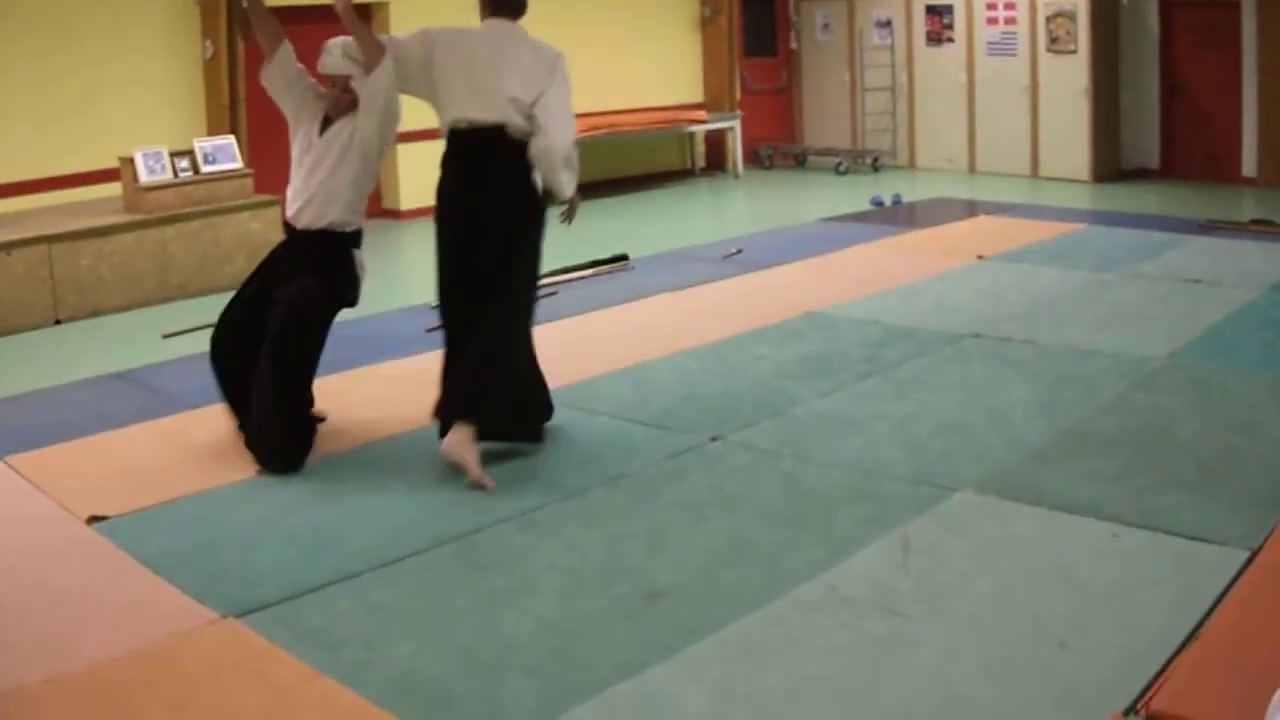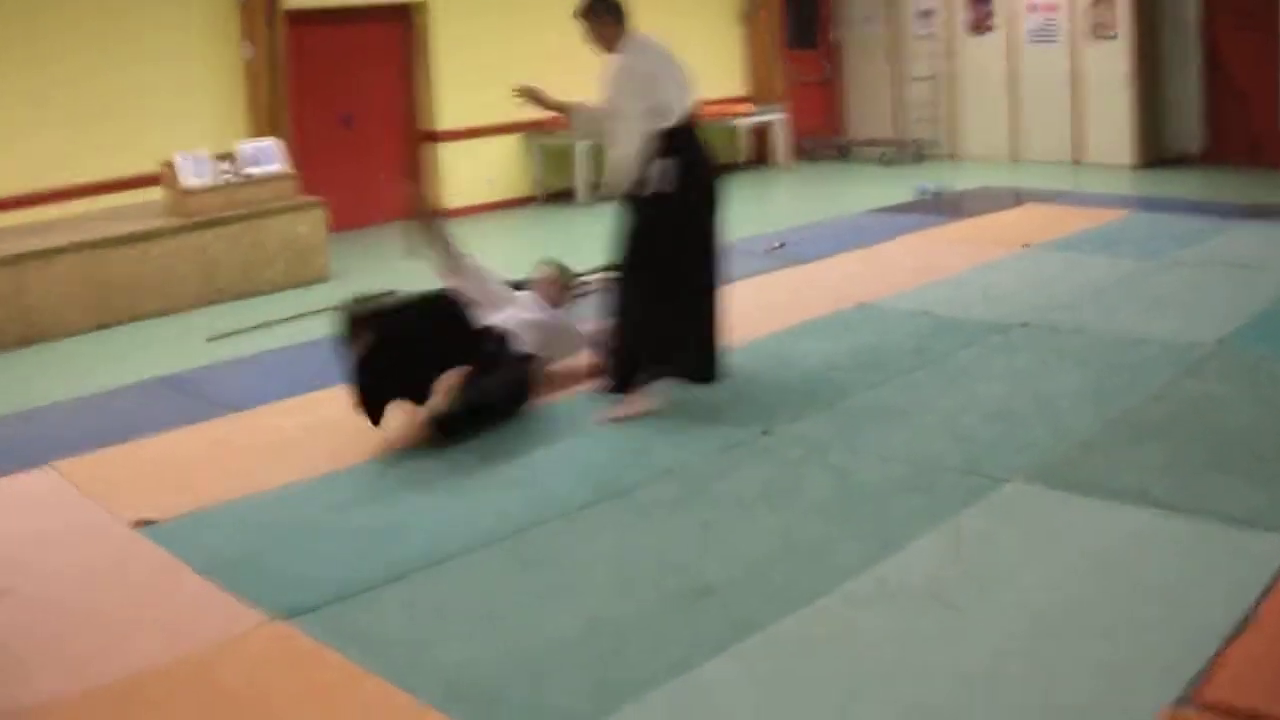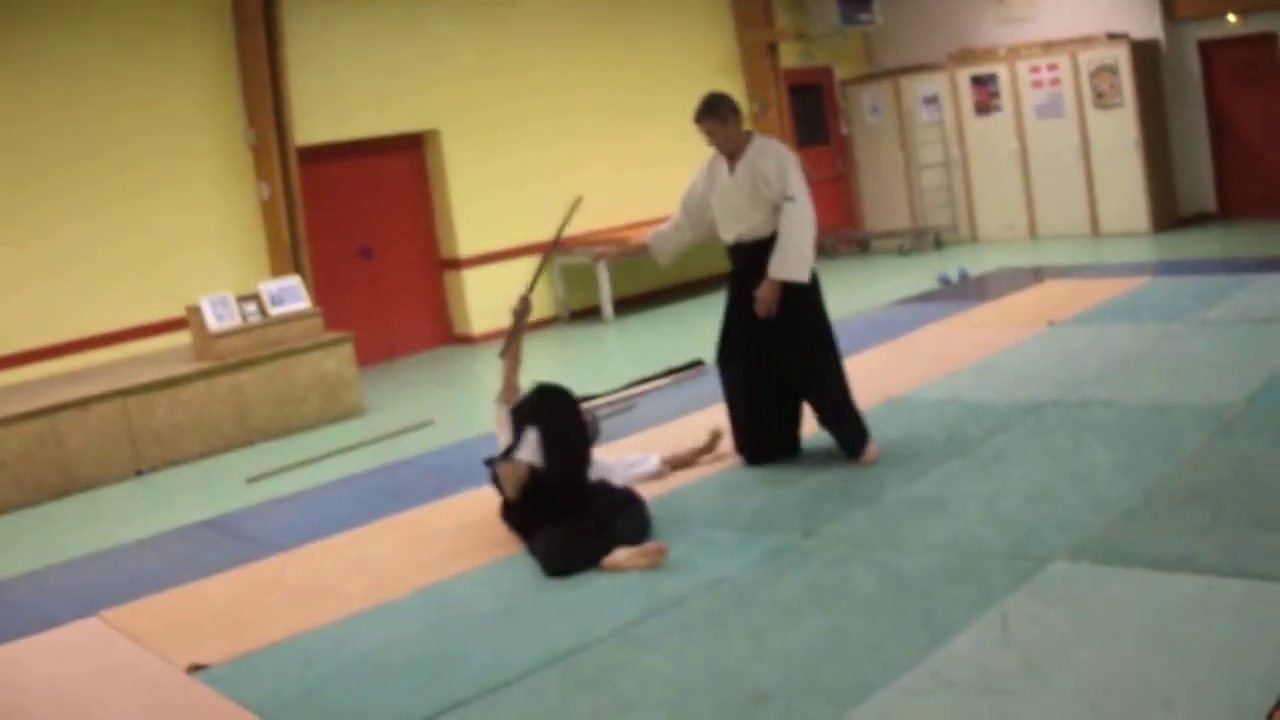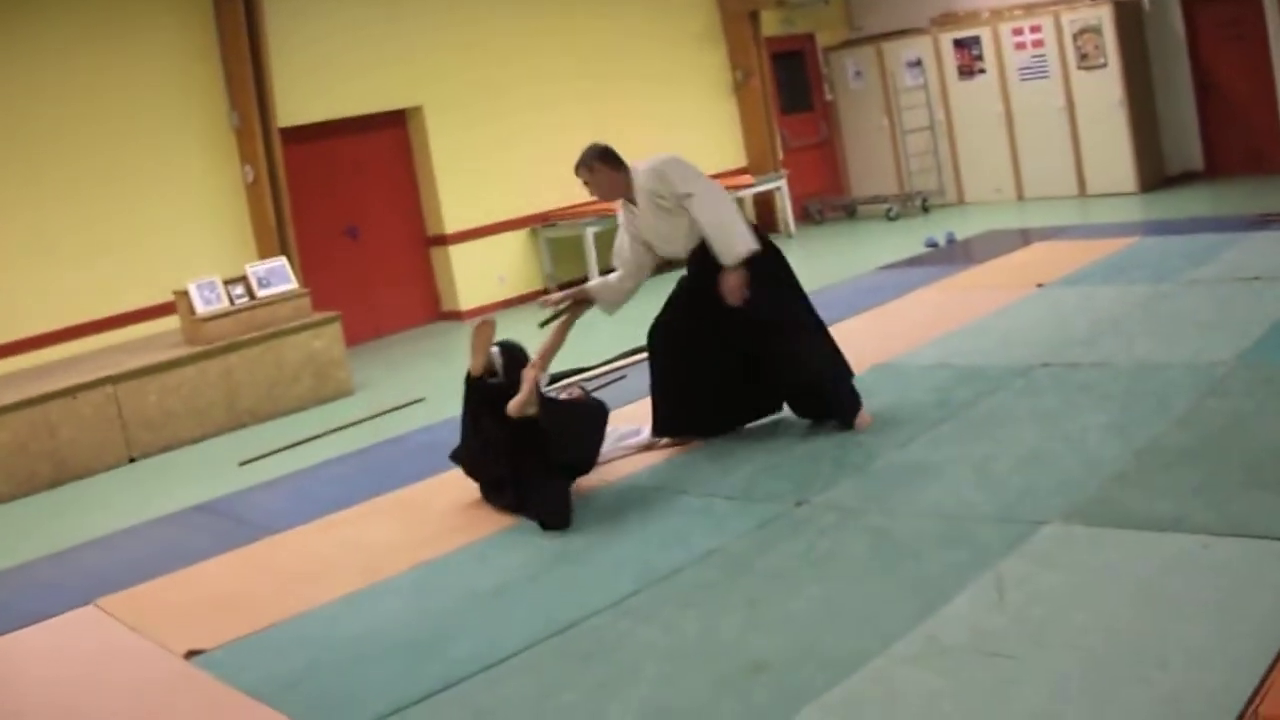
dt=0.7s
person 1, frame 1
left shoulder: (446, 43)
right shoulder: (545, 58)
left elbow: (381, 54)
right elbow: (554, 138)
right wrist: (566, 189)
left hip: (459, 178)
right hip: (509, 181)
left knee: (468, 301)
right knee: (504, 303)
left ankle: (520, 413)
right ankle: (464, 427)
person 1, frame 2
left shoulder: (630, 64)
right shoulder: (645, 54)
left elbow: (626, 132)
right elbow: (614, 118)
left wrist: (617, 183)
right wrist: (555, 105)
left hip: (670, 169)
right hip: (687, 165)
left knee: (646, 273)
right knee: (683, 267)
left ankle: (639, 384)
right ankle: (695, 356)
person 1, frame 3
left shoulder: (774, 156)
right shoulder: (714, 169)
left elbow: (798, 220)
right elbow: (688, 222)
left wrist: (777, 279)
left hip: (780, 269)
right hip: (745, 270)
left knee: (809, 356)
right knee: (744, 362)
left ankle: (855, 438)
right ankle: (769, 445)
person 1, frame 4
left shoulder: (659, 172)
right shoulder: (627, 215)
left elbow: (713, 204)
right elbow: (630, 273)
left wrist: (734, 265)
right wrist: (582, 293)
left hip: (739, 258)
right hip: (707, 266)
left knee: (784, 328)
right knee: (671, 338)
left ankle: (845, 405)
right ankle: (690, 424)
person 2, frame 1
left shoulder: (372, 124)
right shoulder: (307, 107)
left elbow: (382, 67)
right elbow: (274, 48)
left hip: (331, 256)
right hip: (294, 246)
left knee: (286, 344)
right knee: (235, 330)
left ankle: (279, 448)
right ankle: (267, 421)
person 2, frame 2
left shoulder: (564, 326)
right shoulder: (509, 298)
right elbow: (458, 268)
right wrist: (432, 226)
left knee: (514, 380)
right knee: (445, 308)
left ankle: (444, 404)
person 2, frame 3
left shoulder: (592, 461)
left elbow: (659, 464)
right elbow: (508, 388)
left wrist: (700, 452)
right wrist: (518, 324)
left knee: (626, 505)
person 2, frame 4
left shoulder: (577, 430)
left elbow: (629, 438)
right elbow: (541, 362)
right wrist: (572, 314)
left hip: (536, 482)
left knee: (596, 410)
left ankle: (529, 407)
right ankle: (482, 367)
